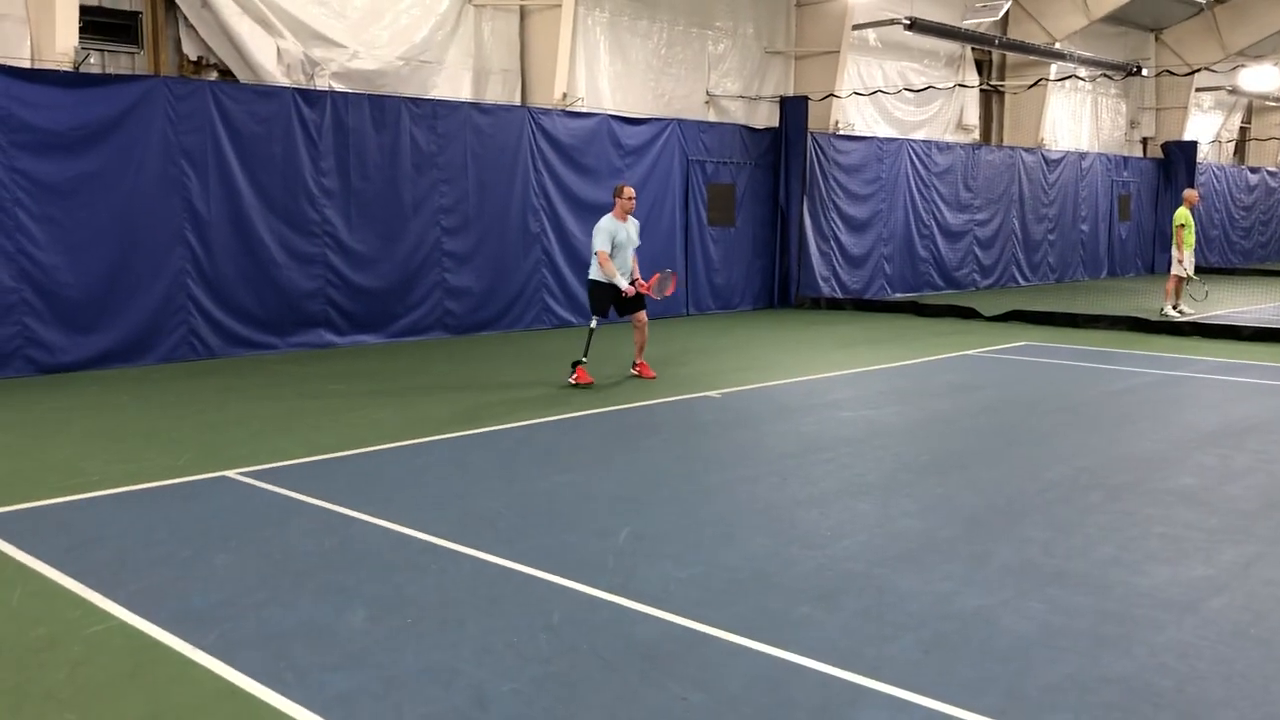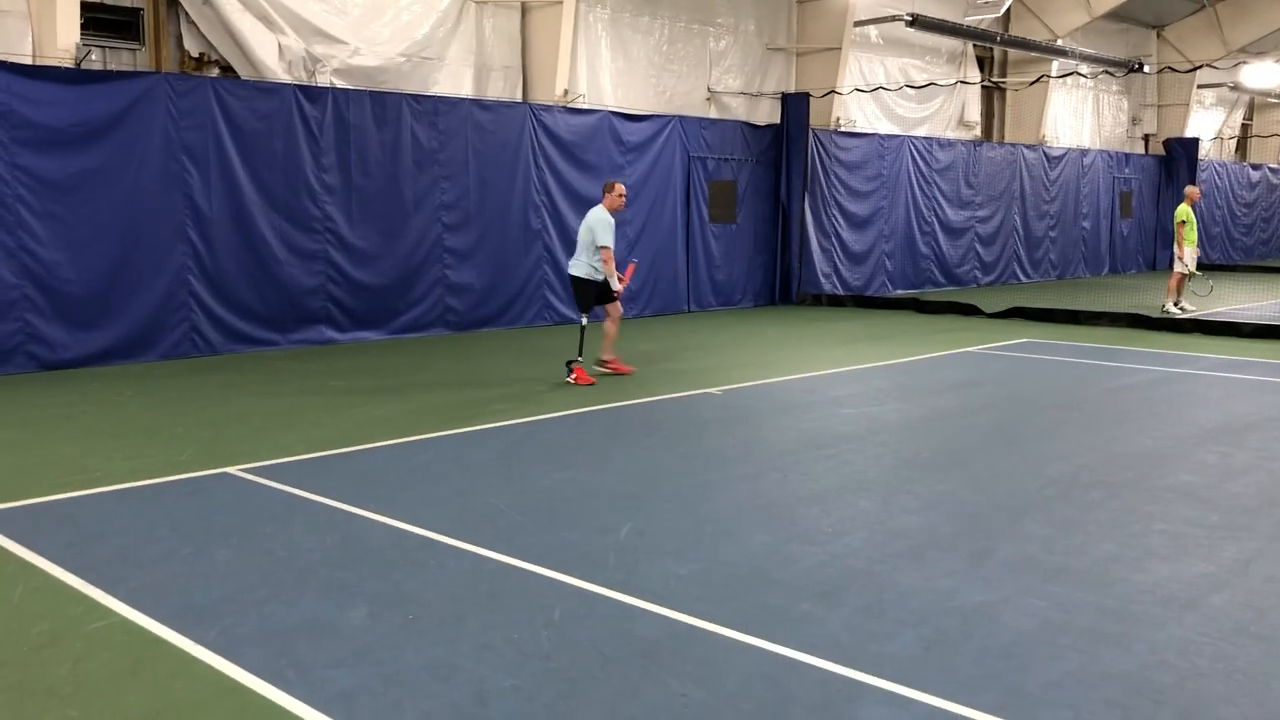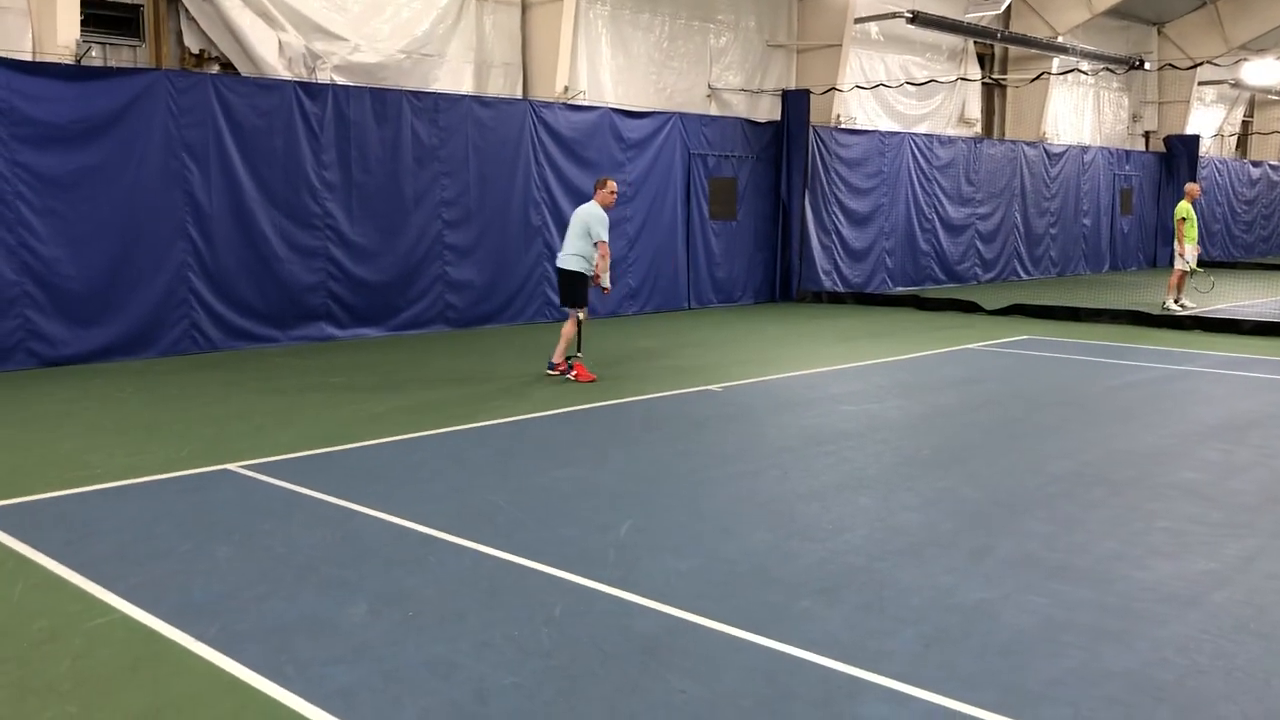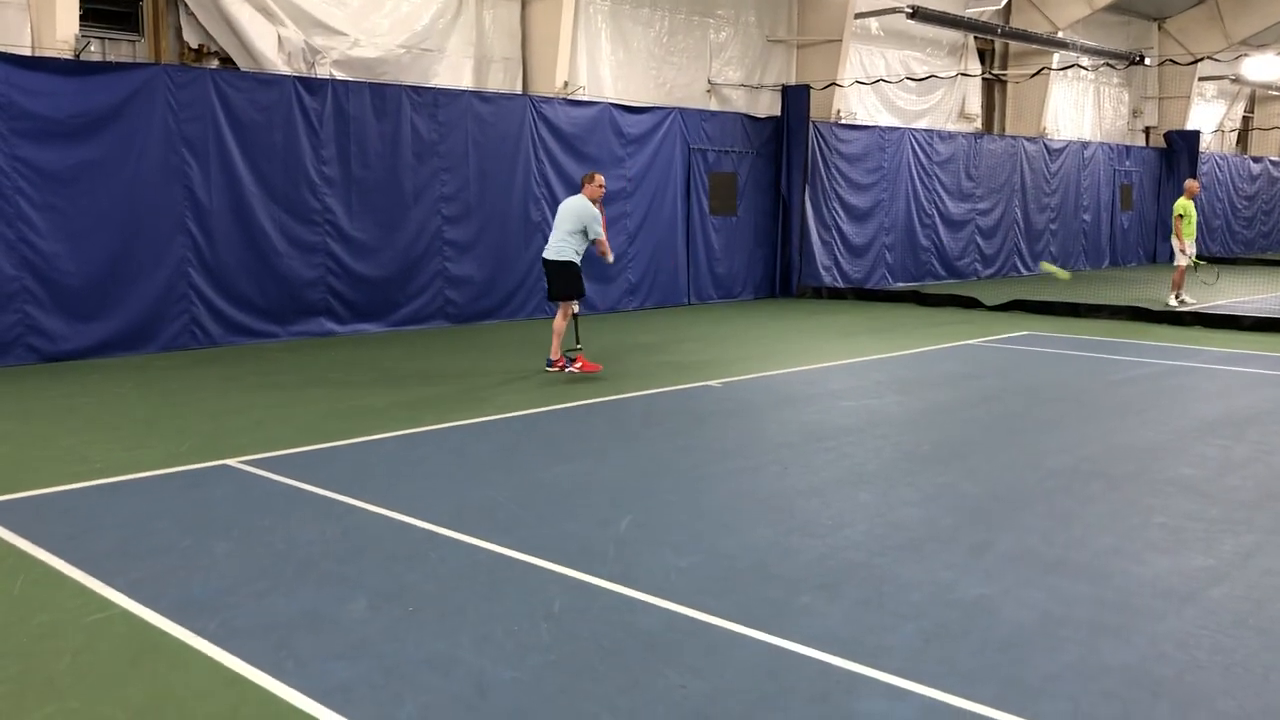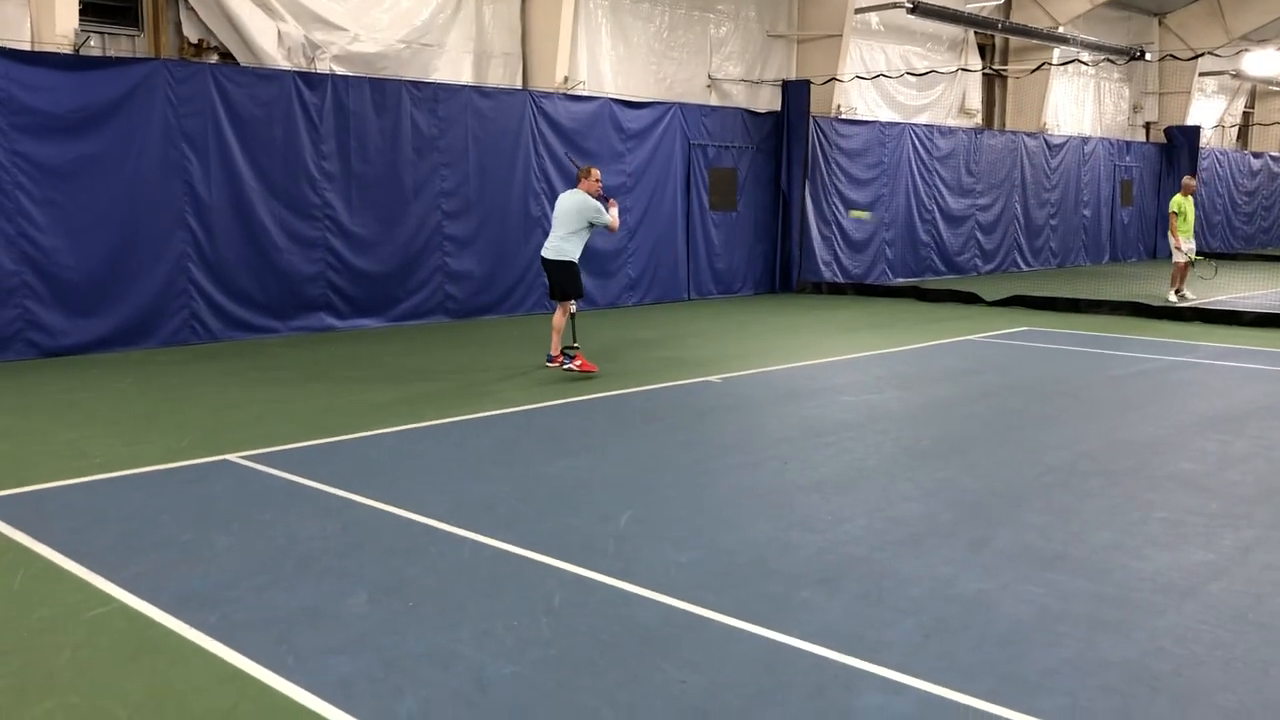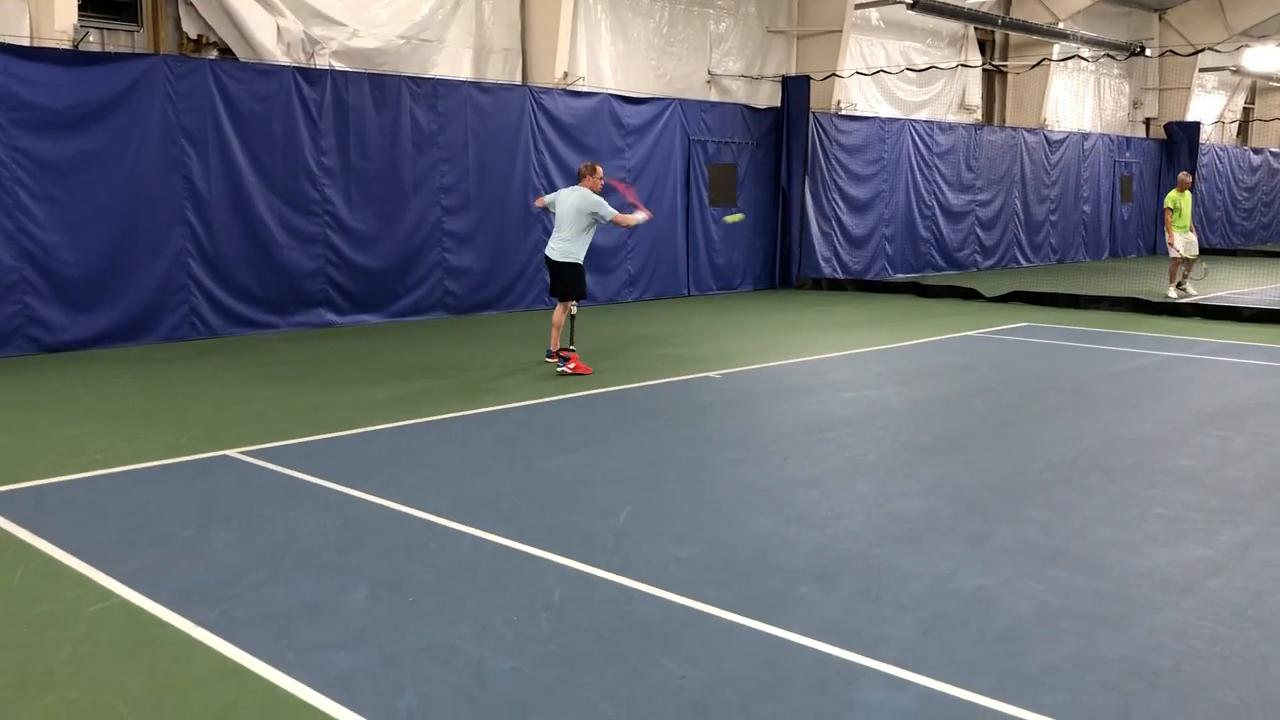
dt=0.2s
person 1, frame 1
left shoulder: (634, 224)
right shoulder: (605, 226)
right elbow: (603, 260)
left wrist: (636, 277)
right wrist: (623, 284)
left hip: (626, 282)
right hip: (601, 281)
left knee: (641, 321)
right knee: (595, 323)
left ankle: (639, 363)
right ankle: (578, 369)
person 1, frame 2
left shoulder: (605, 216)
right shoulder: (601, 219)
right elbow: (607, 256)
left wrist: (614, 273)
right wrist: (614, 284)
left hip: (599, 275)
right hip: (583, 275)
left knee: (616, 312)
right knee: (585, 320)
left ankle: (606, 359)
right ankle: (575, 368)
person 1, frame 3
left shoulder: (586, 210)
right shoulder: (598, 215)
right elbow: (603, 252)
left wrist: (594, 271)
right wrist: (605, 280)
left hip: (573, 267)
right hip: (573, 269)
left knee: (576, 316)
right knee: (578, 316)
left ankle: (557, 361)
right ankle: (573, 365)
person 1, frame 4
left shoulder: (570, 202)
right shoulder: (590, 211)
right elbow: (601, 246)
right wrist: (609, 256)
left hip: (551, 258)
right hip: (564, 261)
left knee: (565, 309)
right knee: (569, 308)
left ankle: (554, 359)
right ankle: (573, 360)
person 1, frame 5
left shoulder: (564, 196)
right shoulder: (592, 205)
right elbow: (613, 224)
right wrist: (614, 209)
left hip: (549, 255)
right hip: (563, 259)
left knee: (563, 306)
right knee: (568, 305)
left ankle: (554, 354)
right ankle: (571, 358)
person 1, frame 6
left shoulder: (563, 193)
right shoulder: (594, 202)
left elbow: (539, 203)
right elbow: (623, 221)
right wrist: (642, 215)
left hip: (553, 255)
right hip: (569, 260)
left knee: (563, 303)
right knee: (568, 304)
left ankle: (554, 350)
right ankle: (566, 360)
